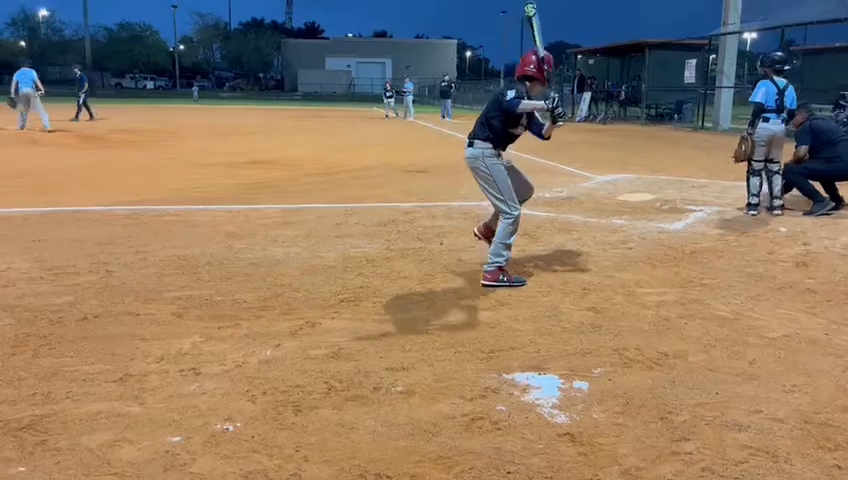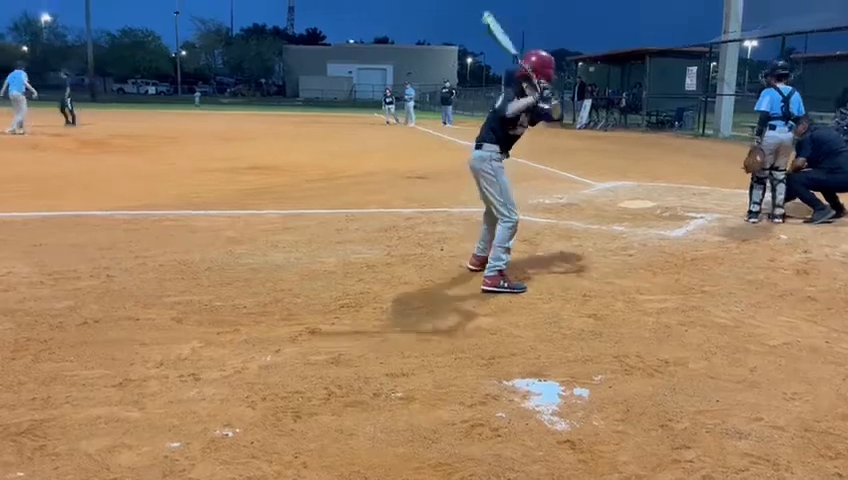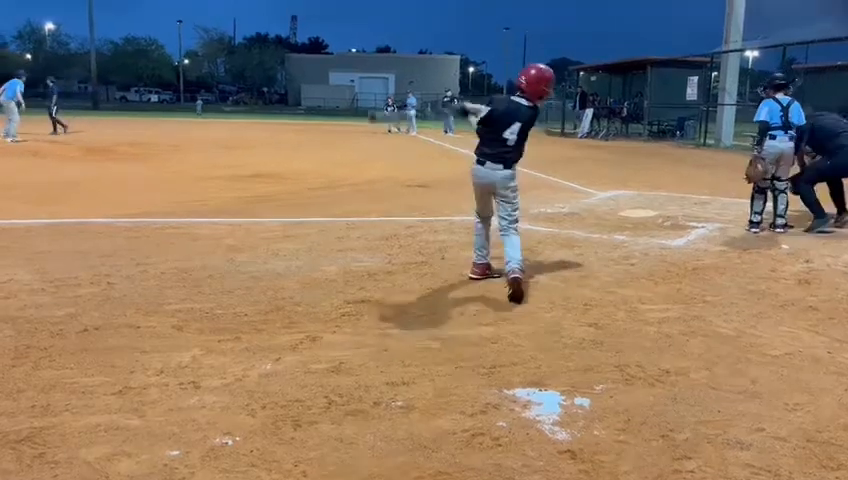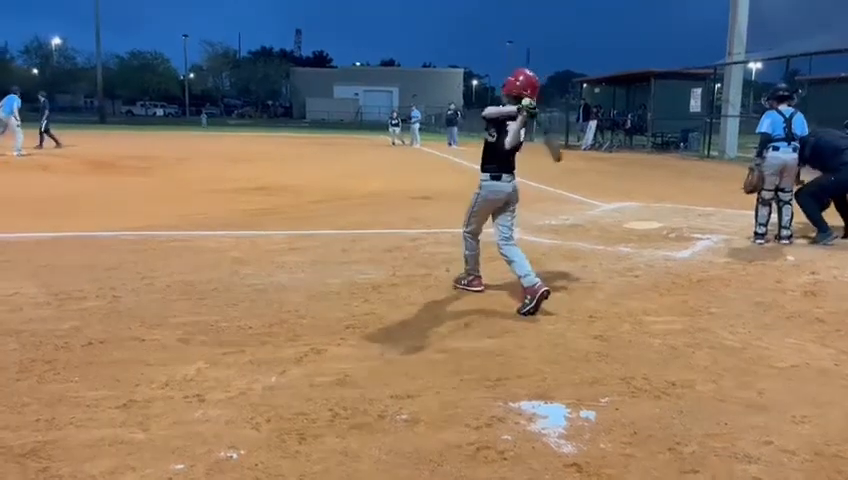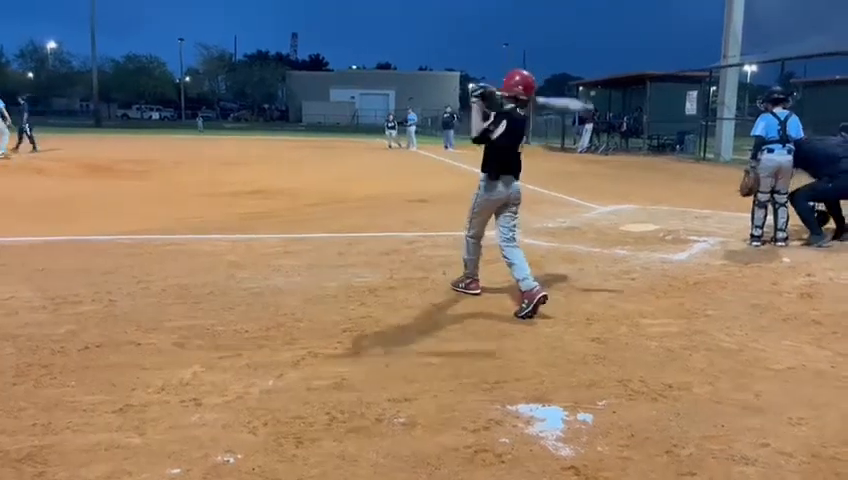
dt=0.4s
person 1, frame 1
left shoulder: (527, 103)
right shoulder: (515, 90)
left elbow: (543, 133)
right elbow: (511, 106)
left wrist: (554, 119)
right wrist: (545, 105)
left hip: (490, 153)
right hip: (482, 153)
left knee: (524, 191)
right knee: (511, 212)
left ankle: (489, 229)
right ankle: (494, 271)
person 1, frame 2
left shoulder: (532, 103)
right shoulder: (512, 92)
right elbow: (502, 113)
left wrist: (547, 98)
right wrist: (532, 98)
left hip: (489, 156)
right hip: (488, 156)
left knee: (495, 209)
right knee: (509, 216)
left ankle: (480, 258)
right ankle: (493, 276)
person 1, frame 3
left shoulder: (498, 102)
right shoulder: (532, 113)
left elbow: (481, 128)
left wrist: (469, 110)
right wrist: (474, 109)
left hip: (481, 169)
right hip: (505, 174)
left knee: (483, 217)
right knee: (509, 227)
left ankle: (480, 265)
right ankle: (514, 269)
person 1, frame 4
left shoulder: (515, 117)
right shoulder: (500, 113)
left elbow: (510, 147)
right elbow: (487, 113)
left wrist: (521, 116)
right wrist: (516, 109)
left hip: (492, 184)
right hip: (507, 184)
left knee: (471, 232)
right knee: (506, 240)
left ankle: (472, 278)
right ankle: (532, 285)
person 1, frame 5
left shoulder: (509, 117)
right shoulder: (514, 114)
left elbow: (478, 136)
right elbow: (481, 115)
left wrist: (478, 101)
right wrist: (482, 99)
left hip: (492, 184)
right hip: (512, 186)
left knee: (473, 234)
right knee: (508, 241)
left ankle: (470, 279)
right ankle: (531, 288)
person 2, frame 1
left shoulder: (764, 84)
right shoulder: (789, 87)
left elbow: (757, 109)
right elbow: (791, 114)
left wrist: (749, 129)
left hip: (763, 127)
right hip: (780, 128)
left knee: (756, 166)
right knee: (774, 166)
left ankle: (753, 205)
right ankle: (777, 204)
person 2, frame 2
left shoulder: (768, 92)
right shoulder: (795, 94)
left elbow: (764, 117)
right elbow: (799, 119)
left wrist: (757, 137)
left hip: (770, 134)
right hip: (787, 135)
left knee: (760, 174)
right knee: (780, 174)
left ankle: (754, 212)
right ankle: (778, 213)
person 2, frame 3
left shoulder: (767, 103)
right shoulder: (795, 104)
left elbow: (763, 127)
left wrist: (757, 147)
right wrist: (796, 151)
left hip: (770, 144)
right hip: (789, 145)
left knee: (761, 184)
right knee: (781, 185)
left ankle: (755, 222)
right ankle: (780, 222)
person 2, frame 4
left shoulder: (770, 114)
right shoulder: (798, 115)
left elbow: (764, 138)
left wrist: (758, 158)
right wrist: (800, 162)
left hip: (773, 155)
right hip: (792, 156)
left knee: (766, 195)
right knee: (786, 196)
left ankle: (760, 234)
right ankle: (785, 234)
person 2, frame 5
left shoulder: (765, 117)
right shoulder: (793, 118)
left elbow: (759, 140)
left wrist: (753, 160)
right wrist: (795, 164)
left hip: (768, 157)
right hip: (787, 158)
left knee: (761, 197)
right knee: (782, 198)
left ankle: (756, 235)
right ankle: (781, 236)
